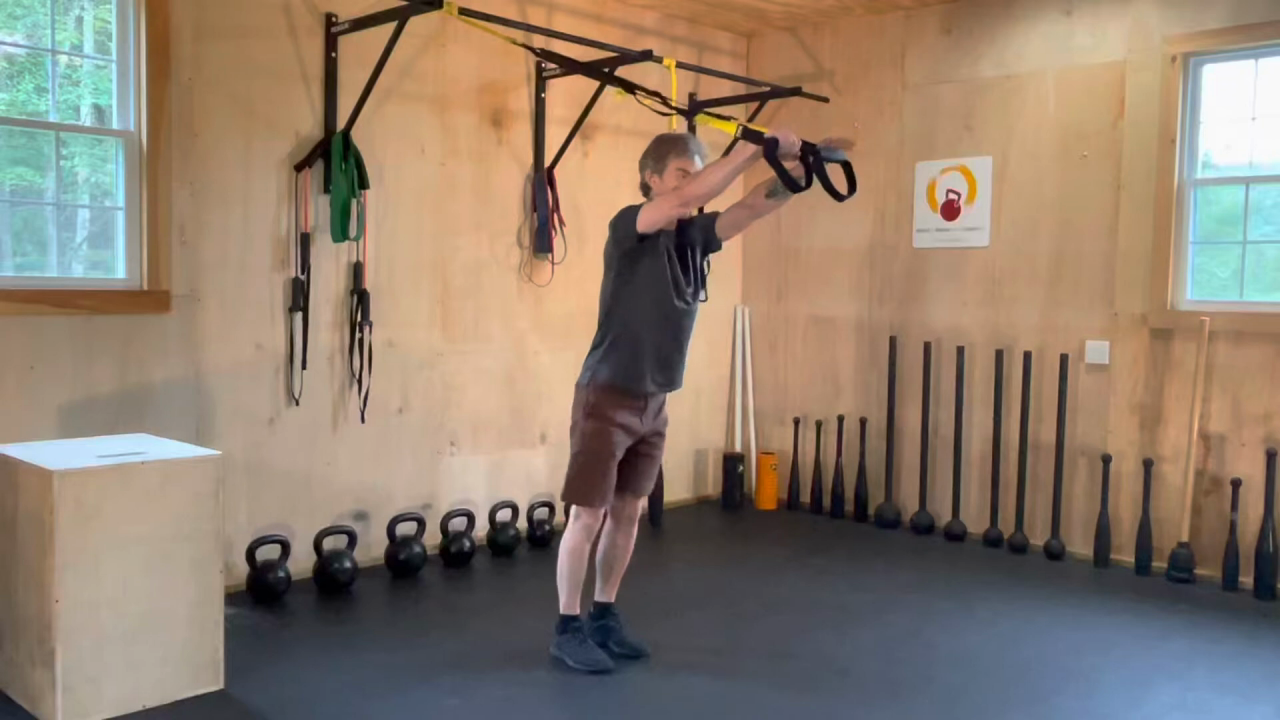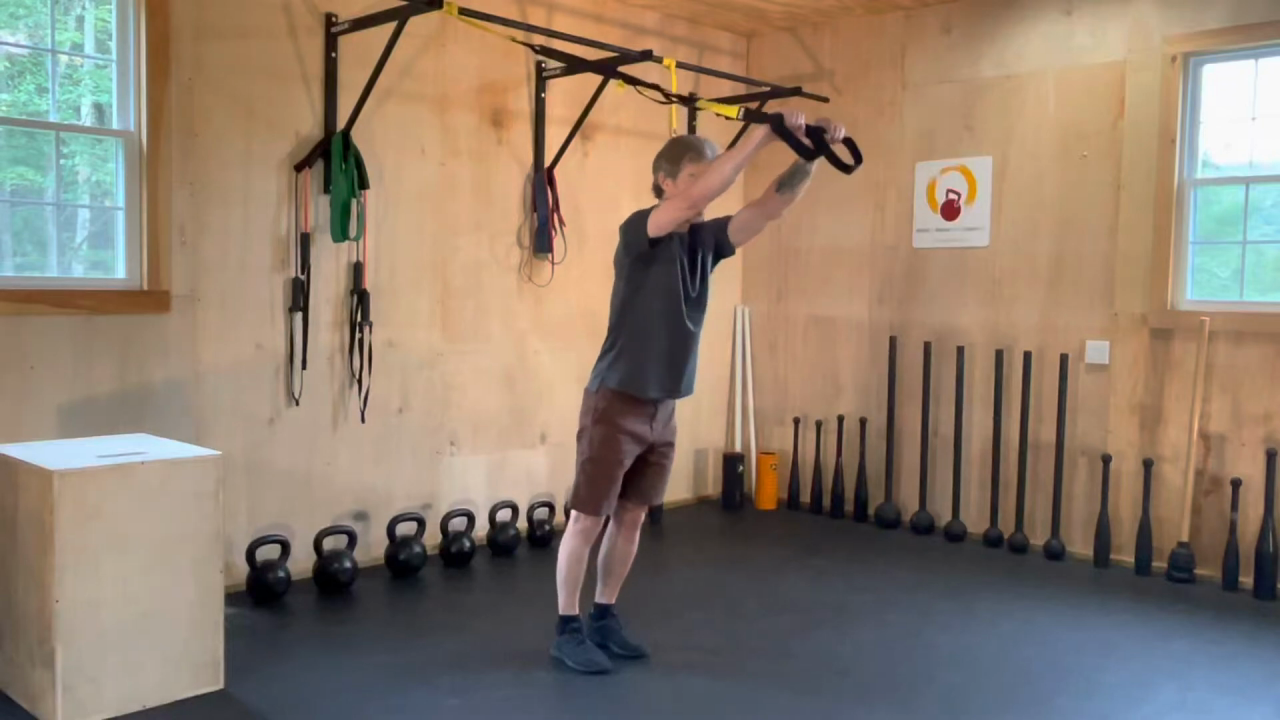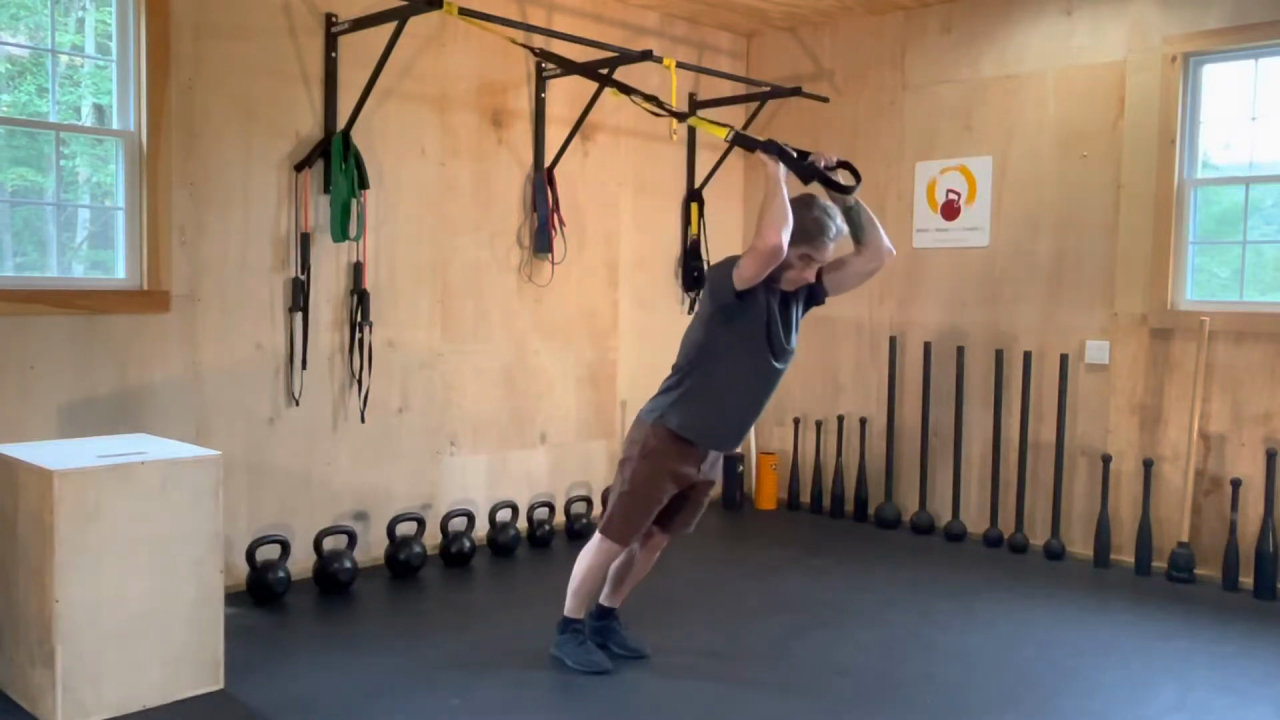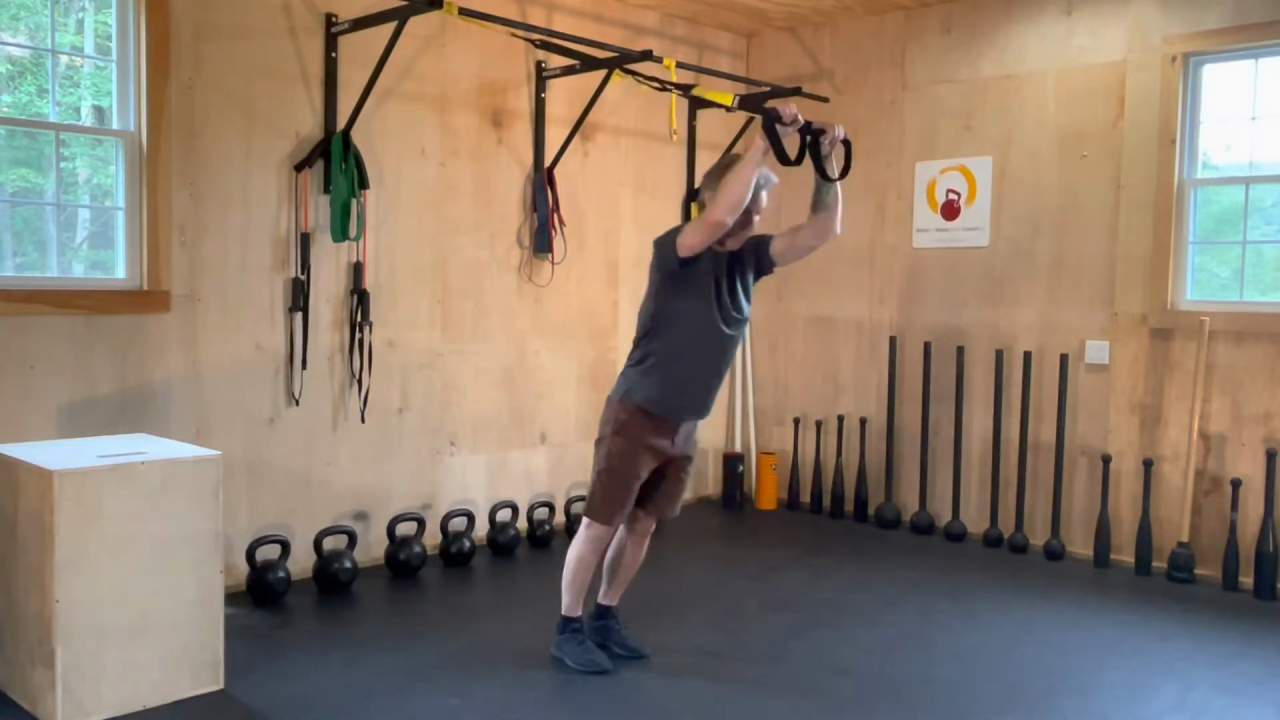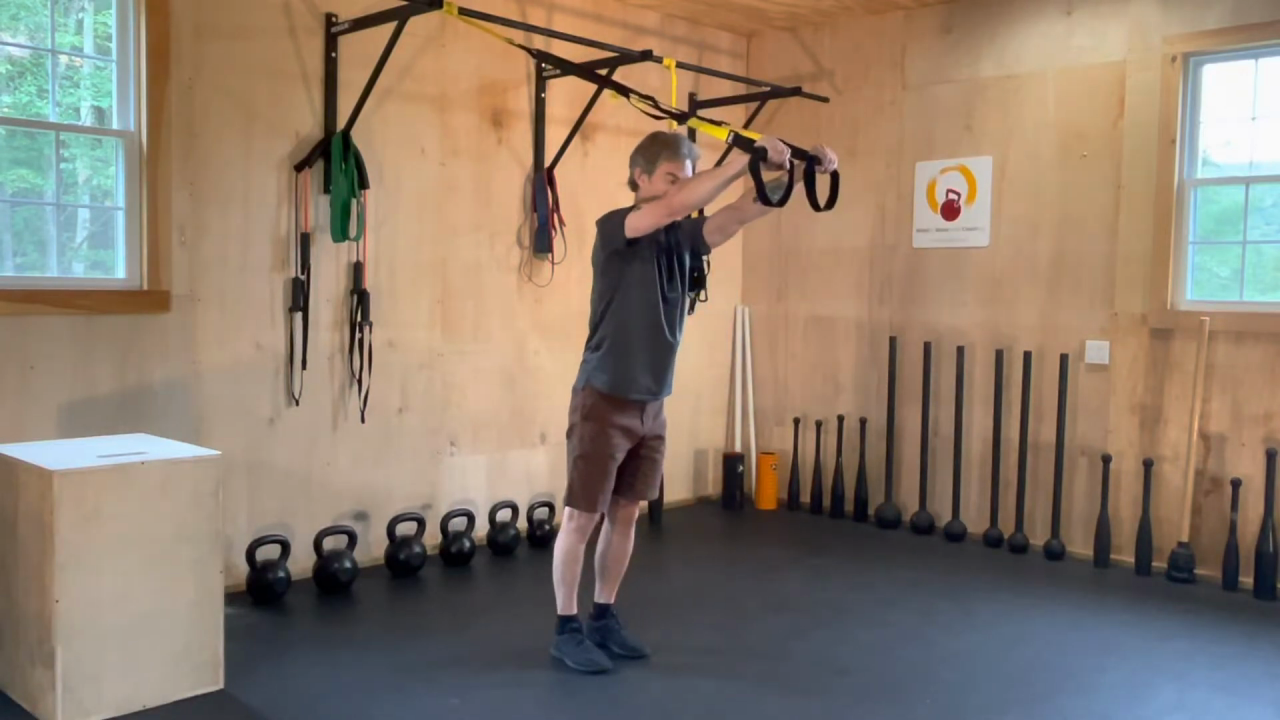
dt=1s
person 1, frame 1
left shoulder: (695, 234)
right shoulder: (629, 227)
left elbow: (758, 203)
right elbow: (686, 197)
left wrist: (804, 164)
right wrist: (754, 149)
left hip: (652, 402)
right hip: (605, 397)
left knee: (628, 514)
right knee: (589, 516)
left ankle: (603, 618)
right ankle: (569, 628)
person 1, frame 2
left shoulder: (705, 238)
right shoulder: (640, 231)
left elbow: (769, 206)
right elbow: (697, 199)
left wrist: (809, 156)
right wrist: (758, 138)
left hip: (662, 408)
right hip: (615, 403)
left knee: (631, 518)
right knee: (588, 519)
left ankle: (603, 619)
right ankle: (566, 630)
person 1, frame 3
left shoulder: (801, 291)
right shoulder: (730, 281)
left elbow: (877, 252)
right elbow: (771, 244)
left wrist: (839, 190)
right wrist: (774, 173)
left hip: (710, 451)
right hip: (664, 438)
left knee: (653, 540)
right knee: (613, 539)
left ankle: (604, 620)
right ankle: (569, 631)
person 1, frame 4
left shoulder: (747, 259)
right shoulder: (675, 252)
left elbow: (822, 229)
right elbow: (716, 216)
left wrist: (825, 161)
right wrist: (762, 142)
left hip: (684, 425)
right hip: (636, 418)
left knee: (641, 526)
right knee: (599, 527)
left ankle: (604, 620)
right ankle: (567, 630)
person 1, frame 5
left shoulder: (682, 237)
right shoulder: (615, 229)
left elbow: (744, 210)
right elbow: (673, 206)
left wrist: (795, 173)
right wrist: (747, 159)
left hip: (650, 405)
right hip: (603, 402)
left knee: (624, 515)
right knee: (581, 518)
left ankle: (603, 619)
right ankle: (567, 630)
